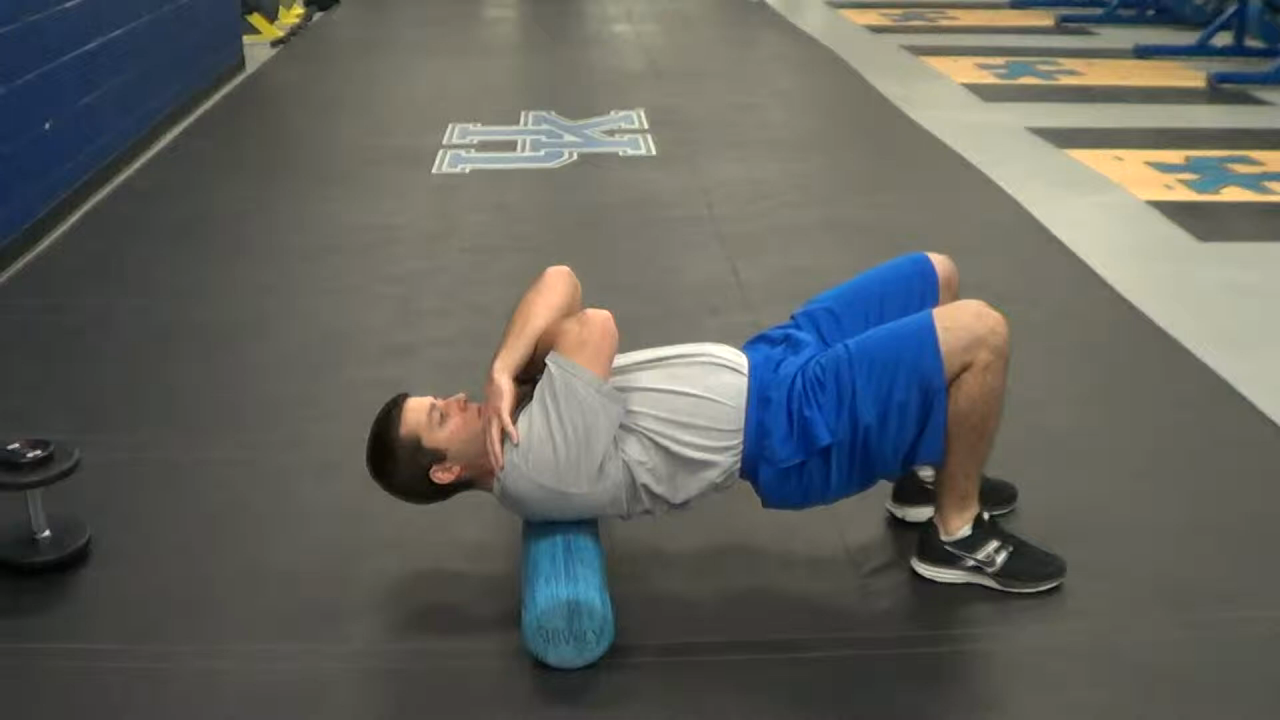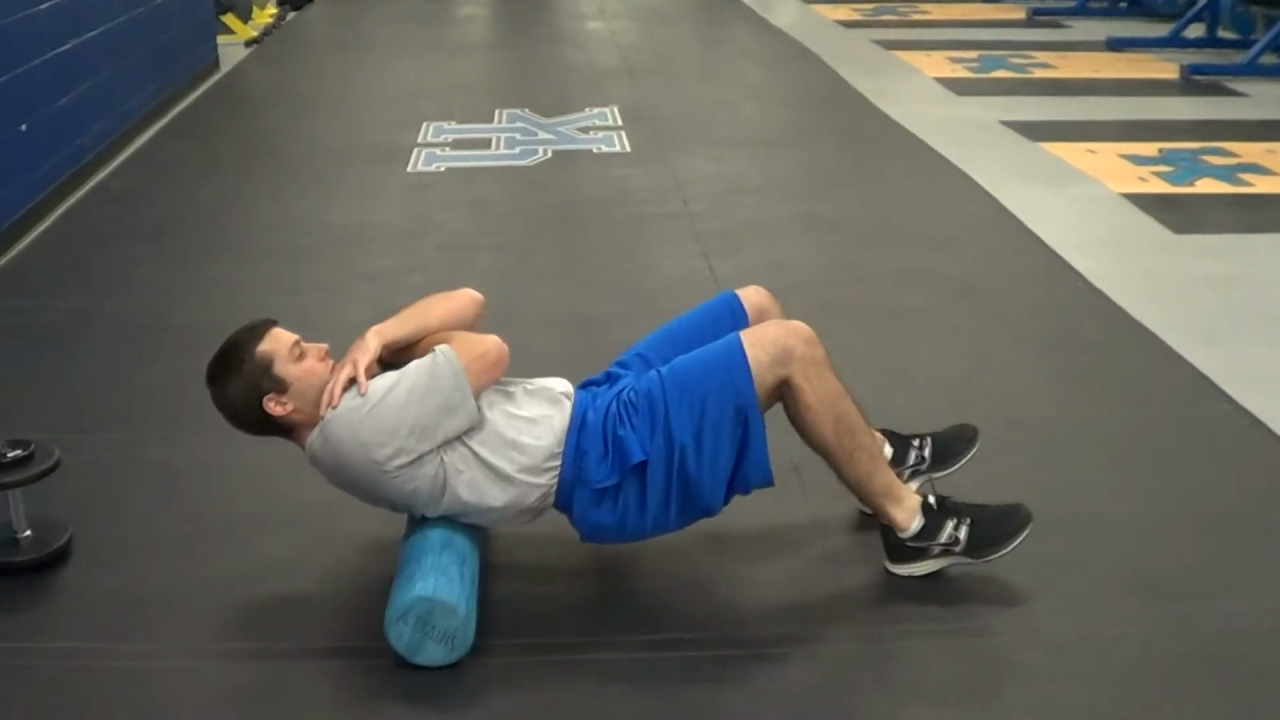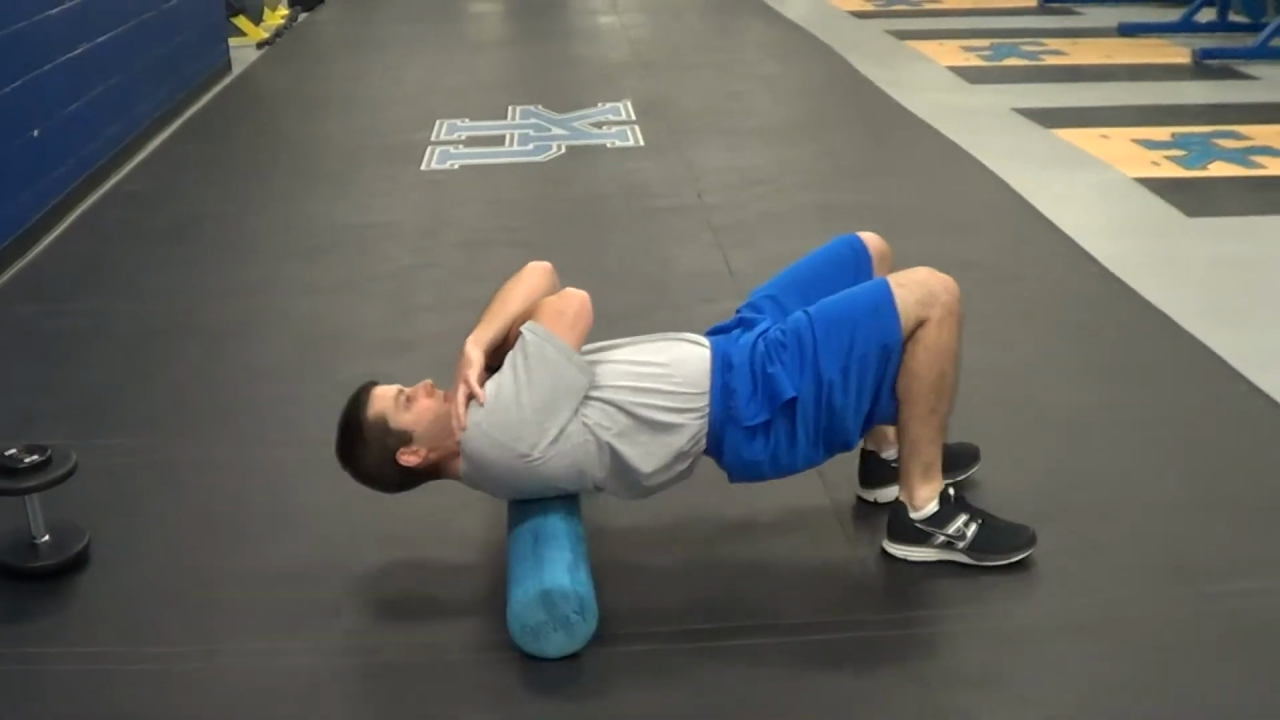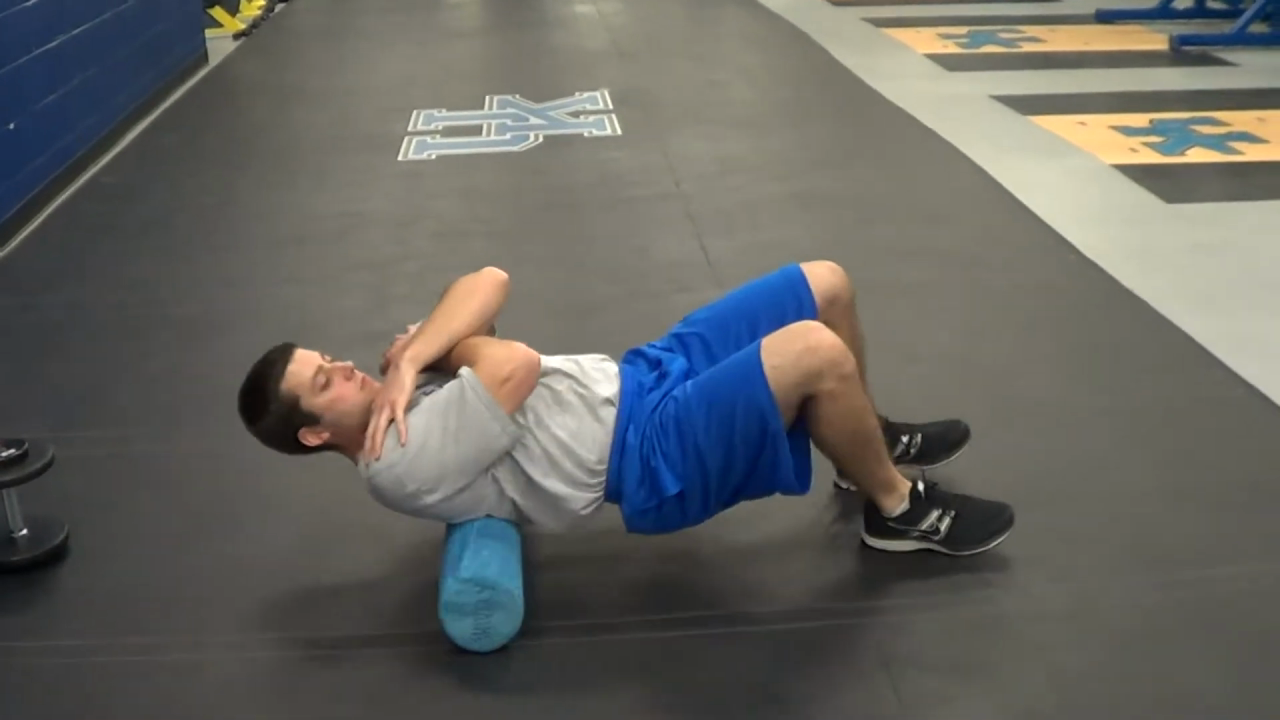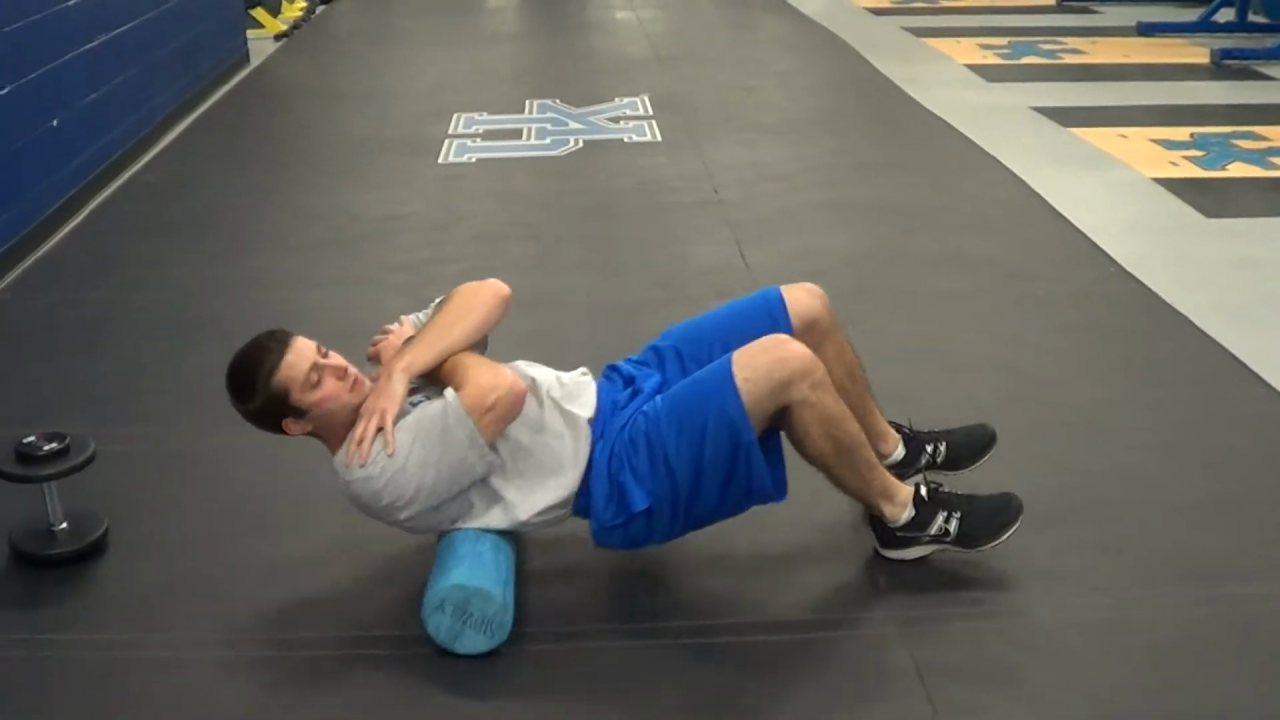
dt=1s
person 1, frame 1
left shoulder: (525, 417)
right shoulder: (543, 474)
left elbow: (560, 281)
right elbow: (595, 328)
left wrist: (505, 366)
right wrist: (519, 368)
left hip: (762, 367)
right hip: (783, 428)
left knee: (938, 276)
right knee: (982, 333)
left ankle: (926, 470)
right ankle: (956, 535)
person 1, frame 2
left shoulder: (356, 404)
right shoulder: (357, 429)
left elbow: (470, 302)
right elbow: (490, 354)
left wrist: (379, 336)
right wrist: (392, 346)
left hip: (587, 412)
right hip: (605, 464)
left knee: (757, 307)
right knee: (791, 345)
left ankle: (878, 454)
right ankle: (912, 525)
person 1, frame 3
left shoulder: (482, 413)
right shoulder: (505, 444)
left elbow: (539, 272)
right elbow: (570, 304)
left wrist: (478, 344)
right wrist: (493, 348)
left hip: (725, 356)
right hip: (749, 400)
left knee: (870, 251)
right knee: (932, 295)
left ankle: (885, 454)
right ankle: (923, 511)
person 1, frame 4
left shoulder: (396, 394)
right shoulder: (400, 468)
left elbow: (492, 281)
right elbow: (517, 369)
left wrist: (414, 358)
right wrist: (446, 343)
left hip: (635, 380)
right hip: (647, 457)
left knee: (826, 286)
right knee: (815, 353)
left ankle: (870, 438)
right ankle: (899, 510)
person 1, frame 5
left shoulder: (385, 380)
right shoulder: (378, 475)
left elbow: (491, 292)
right elbow: (502, 395)
left wrist: (403, 367)
right wrist: (428, 359)
left hip: (614, 395)
right hip: (625, 475)
left knee: (807, 308)
right knee: (789, 362)
left ankle: (889, 449)
right ankle: (904, 516)
